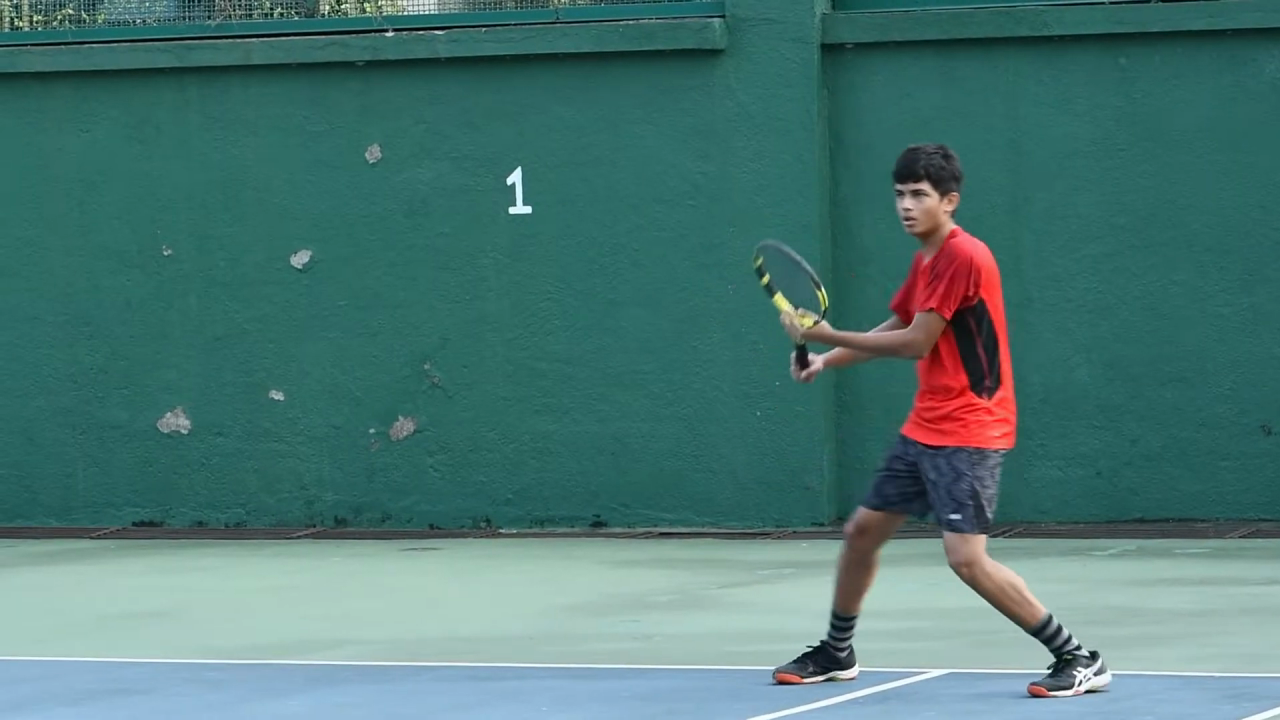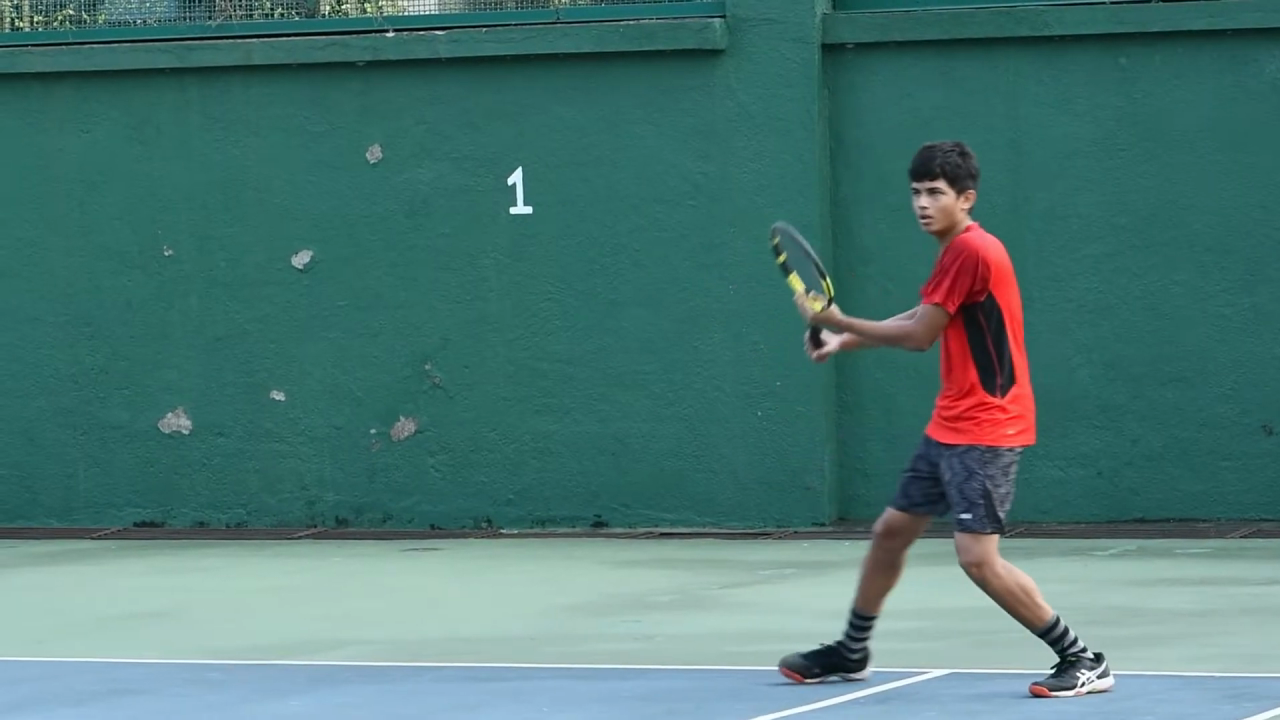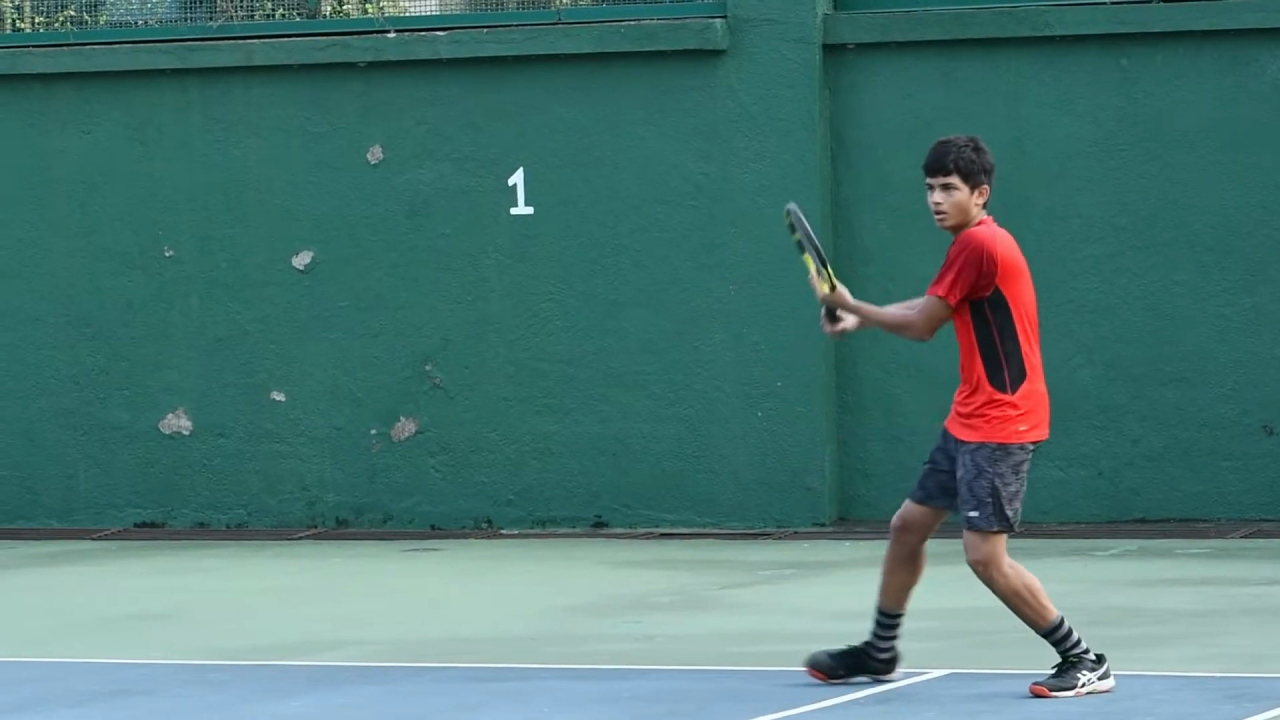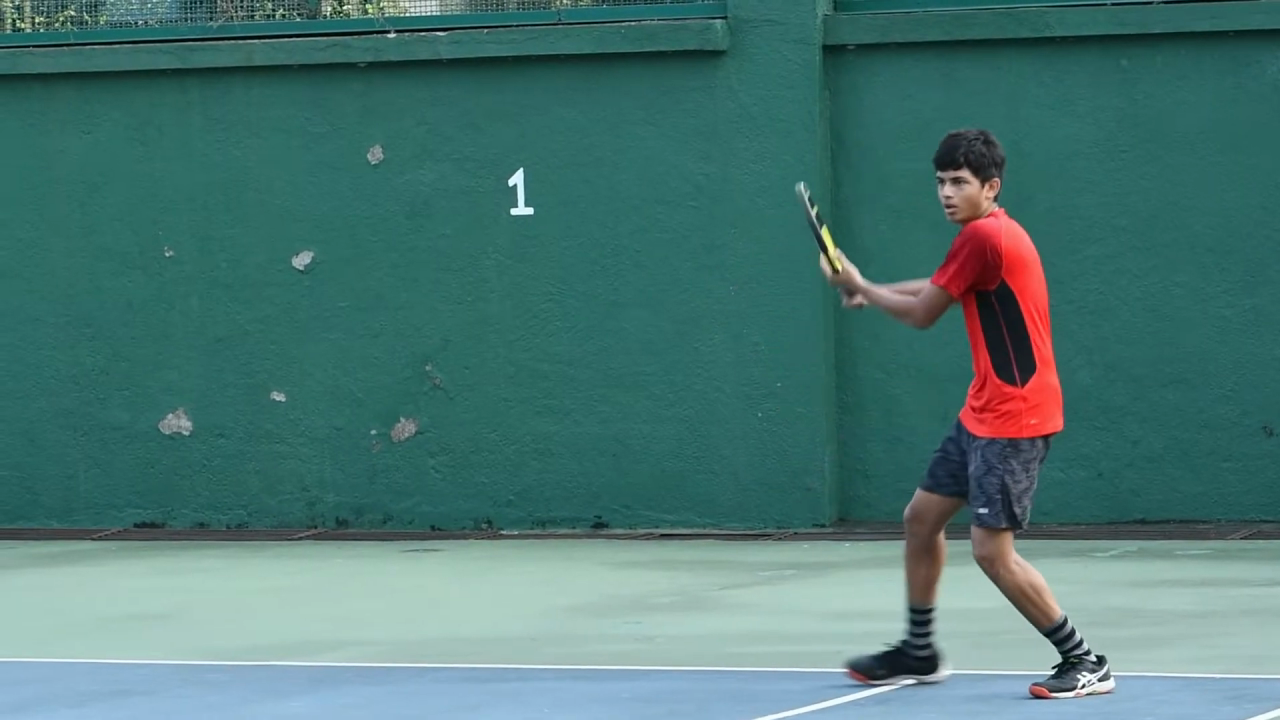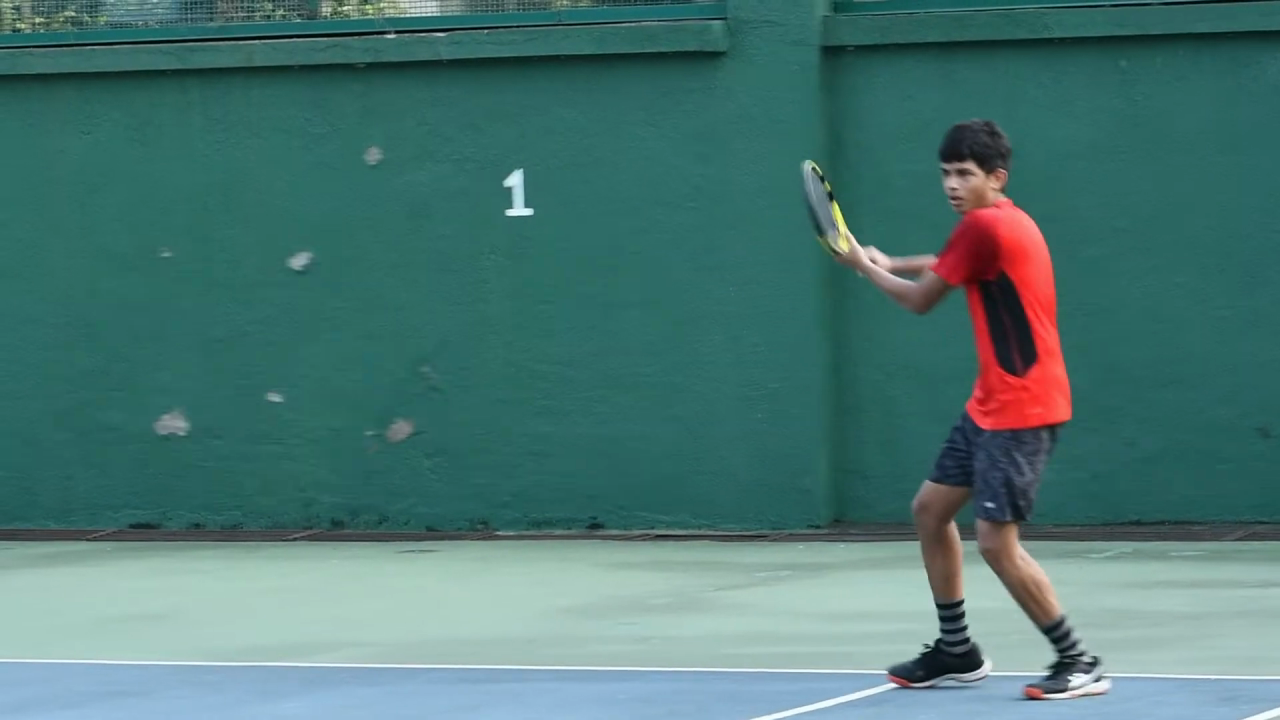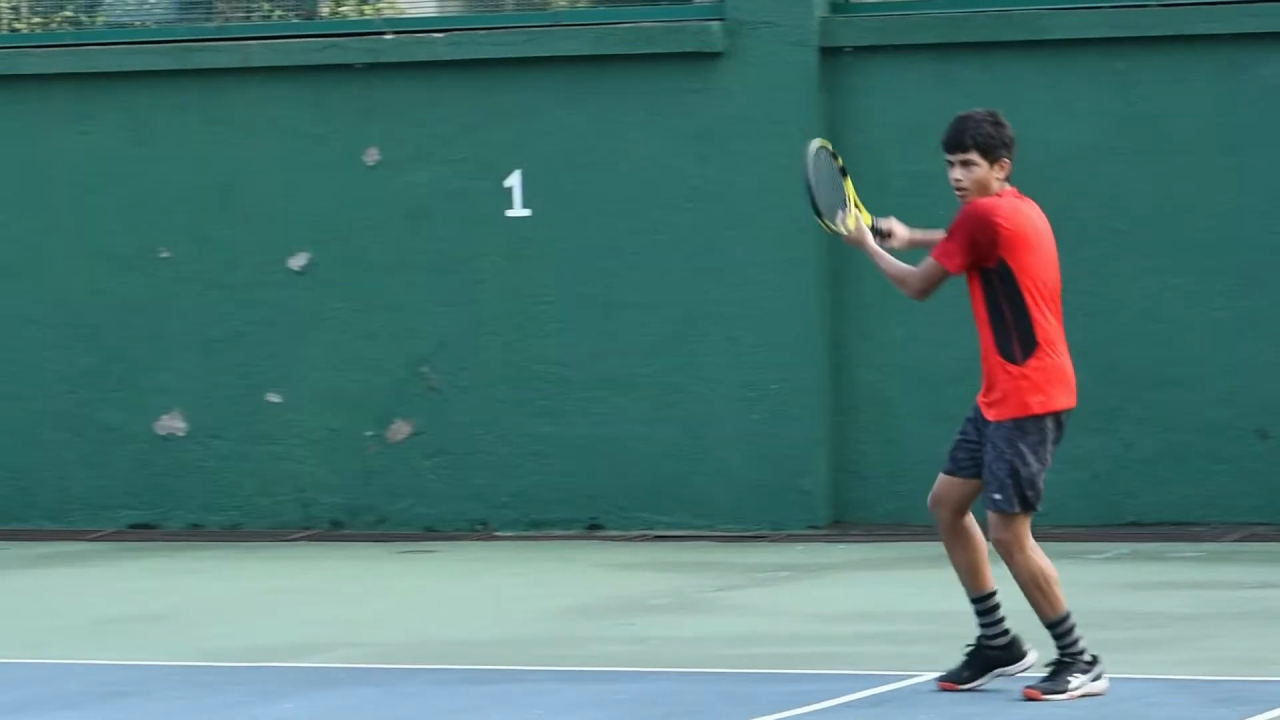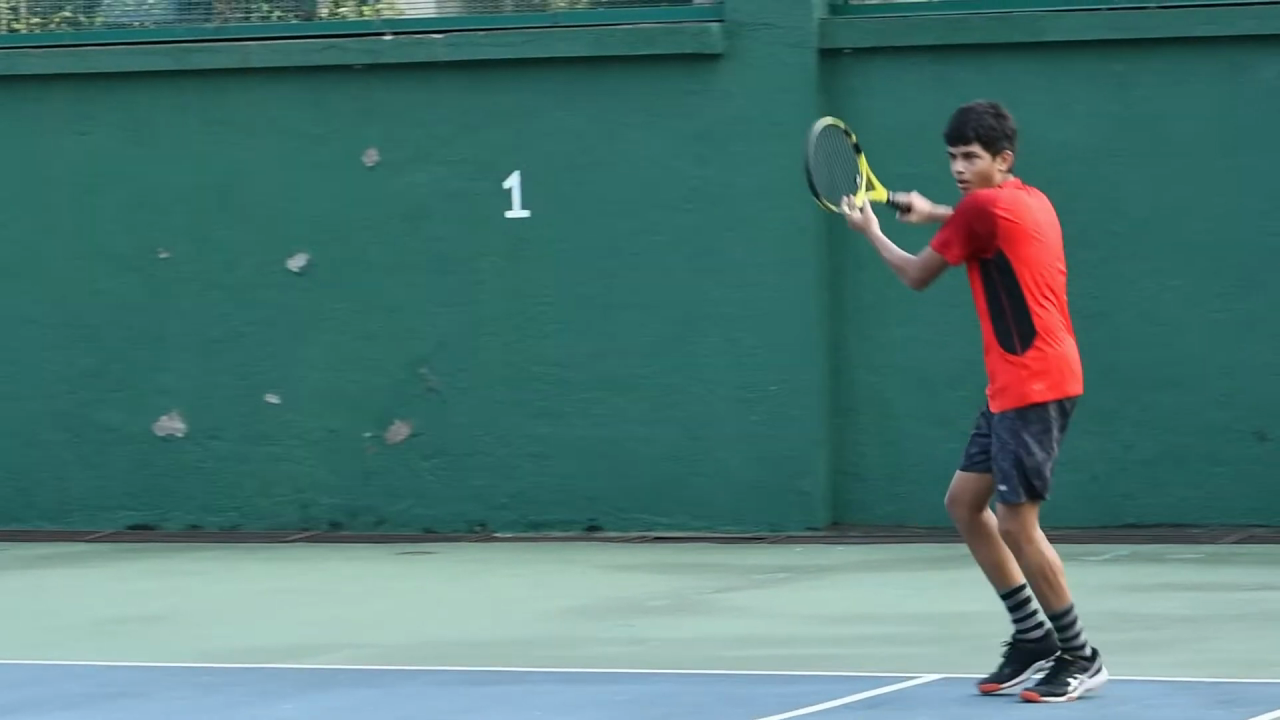
dt=0.1s
person 1, frame 1
left shoulder: (960, 254)
right shoulder: (924, 260)
left elbow: (917, 343)
right elbow: (898, 326)
left wrist: (832, 338)
right wrist: (828, 357)
left hip: (971, 432)
right hip: (923, 429)
left knee: (966, 559)
right knee: (862, 532)
left ankle: (1080, 659)
right ankle: (836, 650)
person 1, frame 2
left shoulder: (972, 251)
right shoulder: (950, 252)
left elbow: (920, 336)
right elbow: (914, 319)
left wrist: (841, 322)
right wrist: (842, 339)
left hip: (989, 431)
right hip: (948, 427)
left knee: (978, 559)
right knee: (890, 532)
left ankle: (1084, 659)
right ankle: (850, 650)
person 1, frame 3
left shoulder: (978, 243)
right shoulder: (974, 243)
left elbow: (922, 327)
right elbow: (931, 304)
left wrist: (856, 305)
right wrist: (860, 314)
left hip: (1003, 425)
right hip: (968, 421)
left knee: (984, 556)
right knee: (906, 528)
left ankle: (1086, 662)
right ankle: (880, 648)
person 1, frame 4
left shoulder: (983, 236)
right shoulder: (990, 234)
left elbow: (923, 315)
right elbow: (939, 290)
left wrist: (861, 286)
right wrist: (873, 290)
left hip: (1014, 420)
right hip: (981, 414)
left knee: (992, 552)
right knee: (921, 517)
left ankle: (1086, 662)
right ankle: (919, 649)
person 1, frame 5
left shoulder: (985, 224)
right shoulder: (1007, 220)
left elbow: (920, 301)
left wrist: (864, 265)
right wrist: (894, 263)
left hip: (1023, 408)
right hip: (990, 404)
left knee: (997, 542)
right knee: (930, 510)
left ankle: (1081, 663)
right ankle: (957, 646)
person 1, frame 6
left shoulder: (986, 214)
right shoulder: (1017, 210)
left elbow: (918, 286)
left wrist: (867, 245)
right wrist: (913, 237)
left hip: (1028, 397)
right hip: (1000, 397)
left knee: (1008, 534)
right knee: (946, 504)
left ankle: (1080, 662)
right ankle: (998, 641)
person 1, frame 7
left shoulder: (981, 206)
right shoulder: (1031, 200)
left elbow: (917, 276)
left wrist: (869, 229)
right wrist: (935, 211)
left hip: (1034, 386)
right hip: (1017, 386)
left knee: (1016, 526)
right knee: (964, 503)
left ankle: (1078, 656)
right ankle: (1032, 635)
